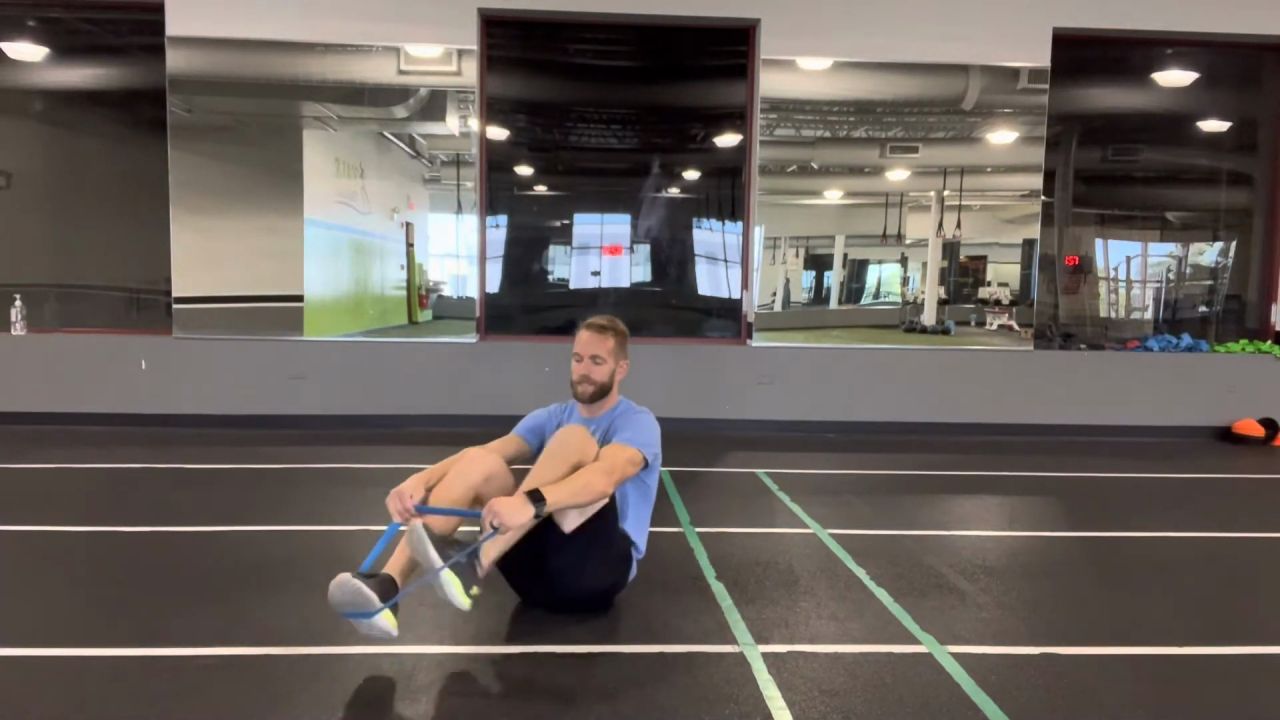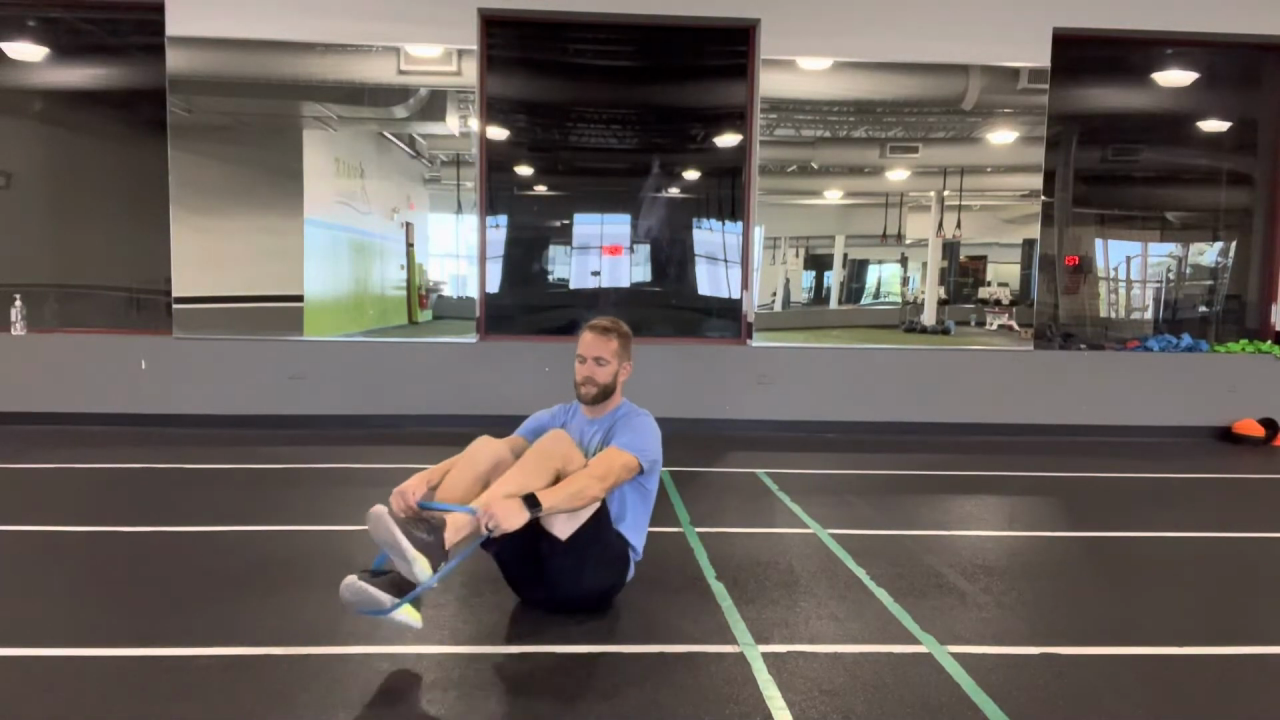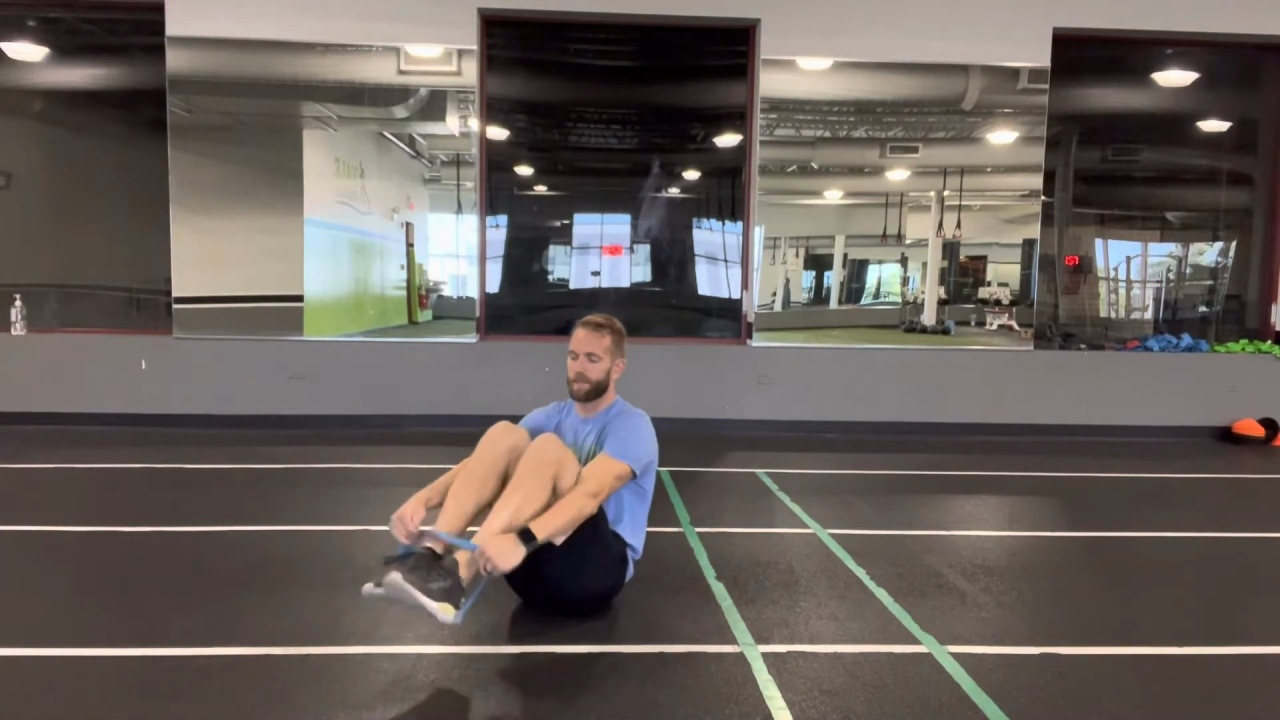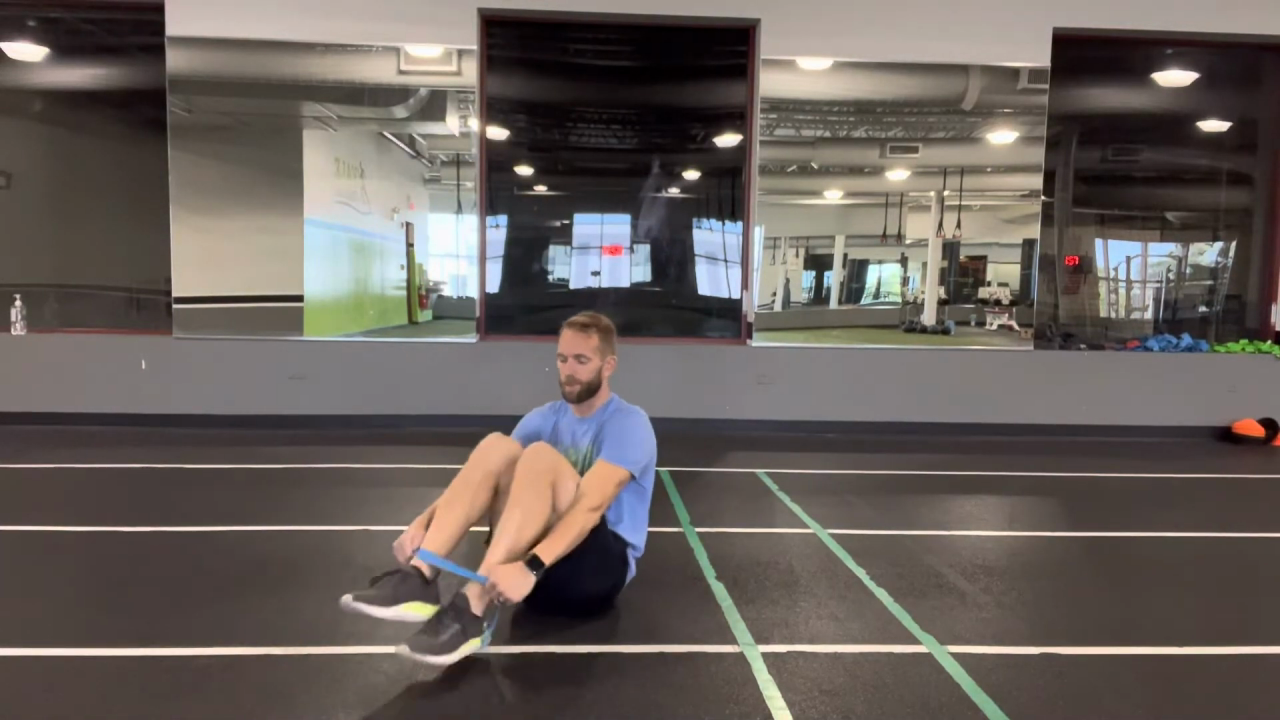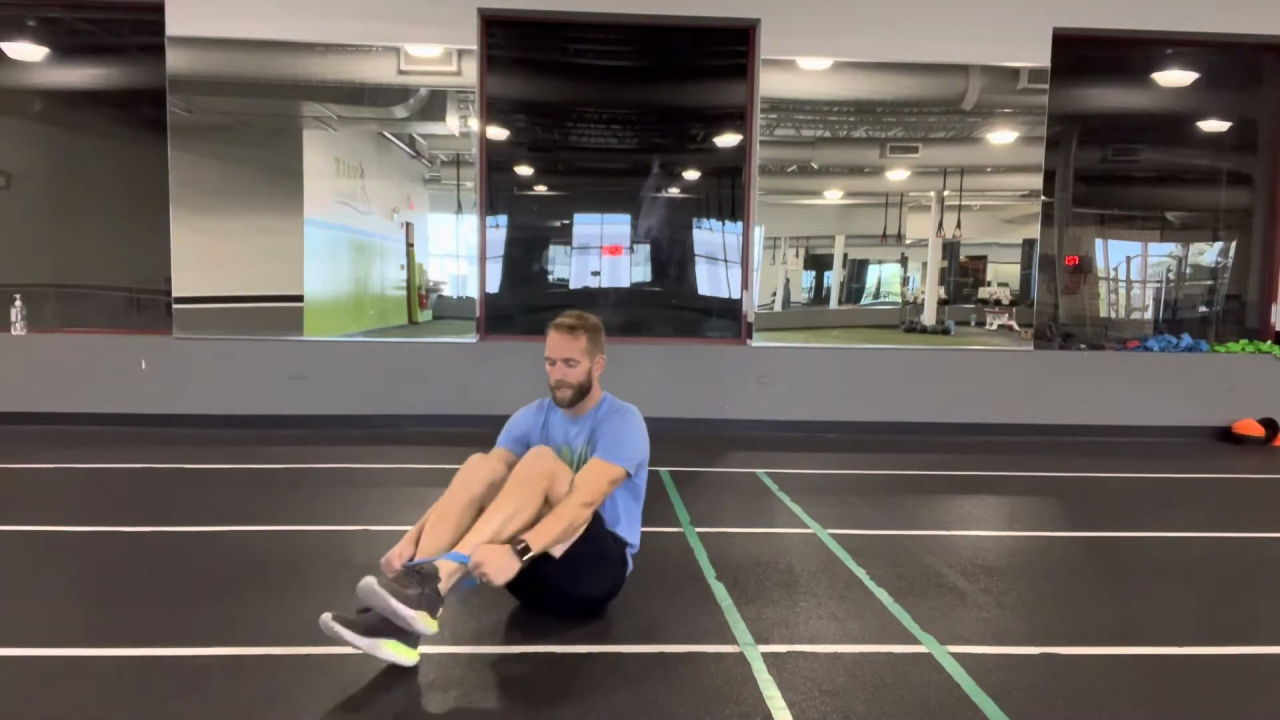
dt=0.2s
person 1, frame 1
left shoulder: (638, 424)
right shoulder: (550, 418)
left elbow: (603, 477)
right elbow: (494, 452)
left wrist: (531, 503)
right wrist: (422, 480)
left hip: (597, 567)
right hip: (538, 557)
left knee: (574, 438)
right knee: (479, 462)
left ankle: (473, 565)
right ankle: (390, 584)
person 1, frame 2
left shoulder: (638, 427)
right shoulder: (553, 419)
left elbow: (597, 482)
right elbow: (480, 458)
left wrist: (526, 505)
right wrist: (425, 479)
left hip: (596, 568)
right hip: (535, 562)
left knee: (556, 444)
right knee: (487, 449)
left ankle: (438, 544)
right ankle: (400, 582)
person 1, frame 3
left shoulder: (632, 426)
right shoulder: (549, 417)
left elbow: (589, 494)
right elbow: (485, 463)
left wrist: (522, 542)
right wrist: (423, 497)
left hip: (596, 566)
right hip: (536, 564)
left knee: (547, 447)
right knee: (504, 435)
left ankle: (458, 573)
right ankle: (433, 559)
person 1, frame 4
left shoulder: (629, 425)
right shoulder: (544, 419)
left elbow: (589, 505)
right elbow: (477, 481)
left wrist: (530, 568)
right wrist: (423, 523)
left hip: (599, 567)
right hip: (542, 571)
left knee: (540, 456)
right knee: (496, 447)
left ankle: (473, 607)
right ankle: (419, 578)
person 1, frame 5
left shoulder: (622, 422)
right shoulder: (532, 417)
left elbow: (584, 503)
right elbow: (466, 487)
left wrist: (518, 553)
right wrist: (413, 538)
left hip: (596, 566)
right hip: (538, 564)
left knee: (540, 458)
right knee: (480, 467)
left ankle: (432, 587)
